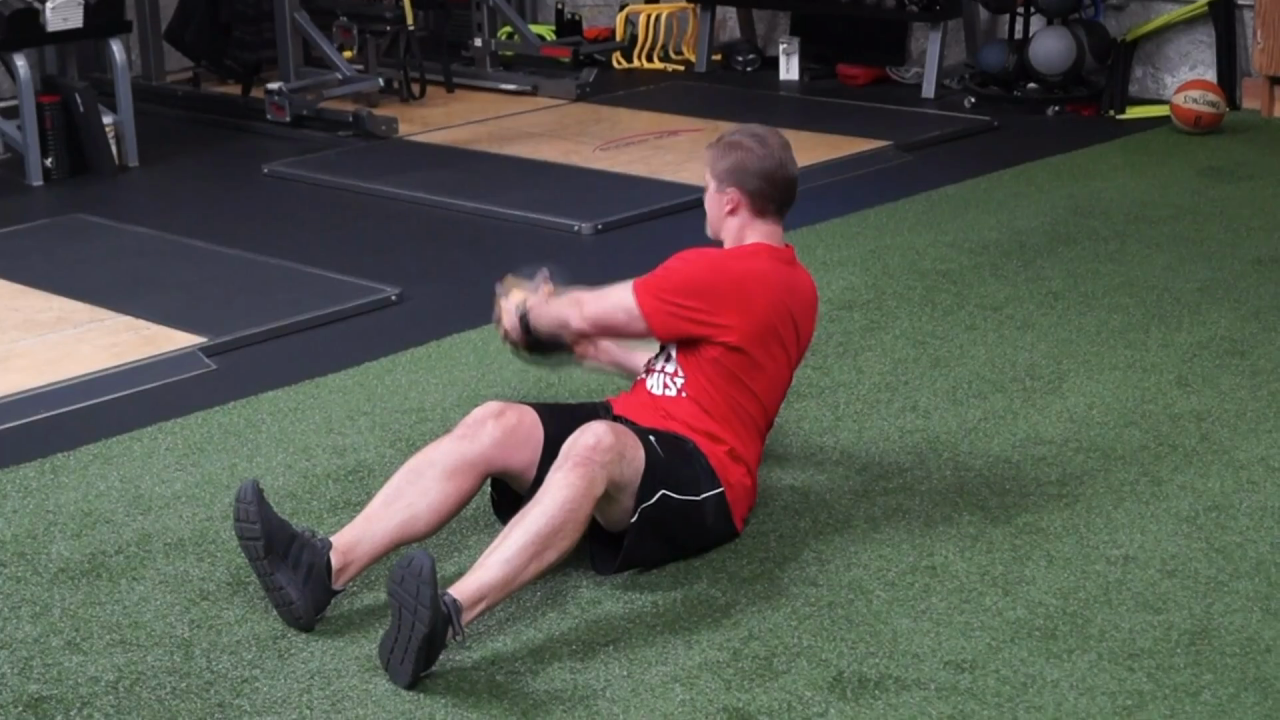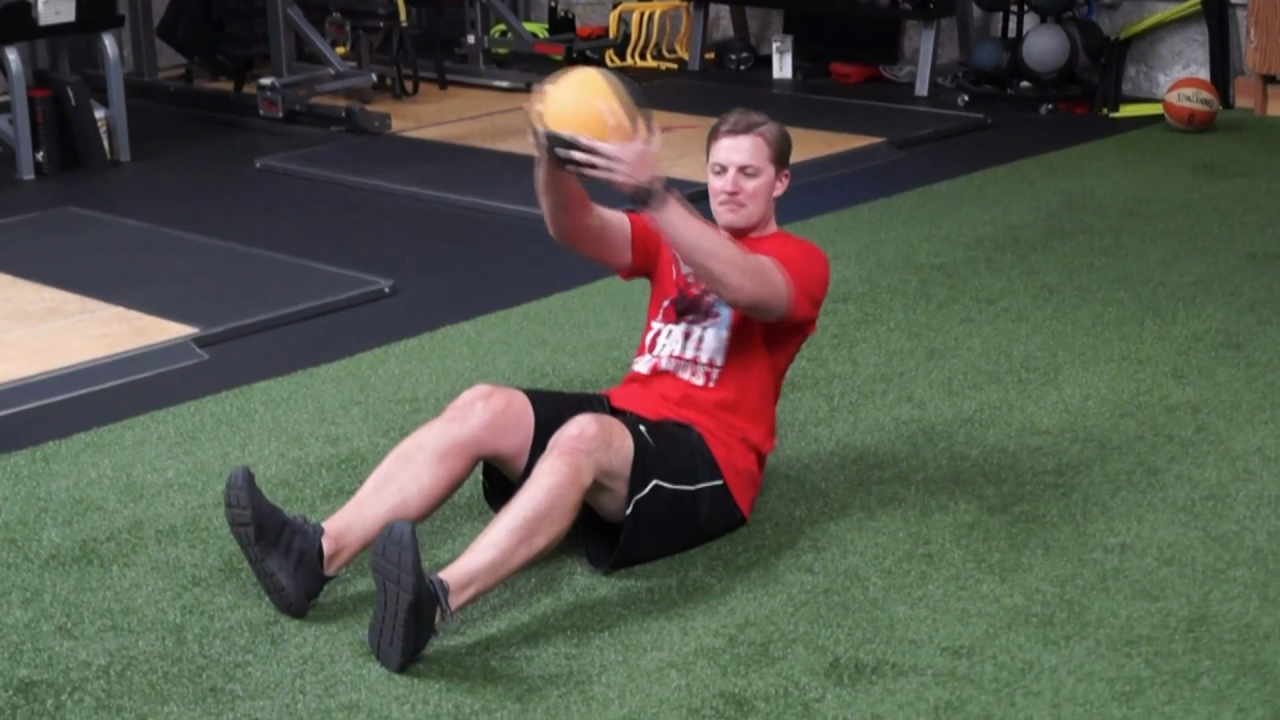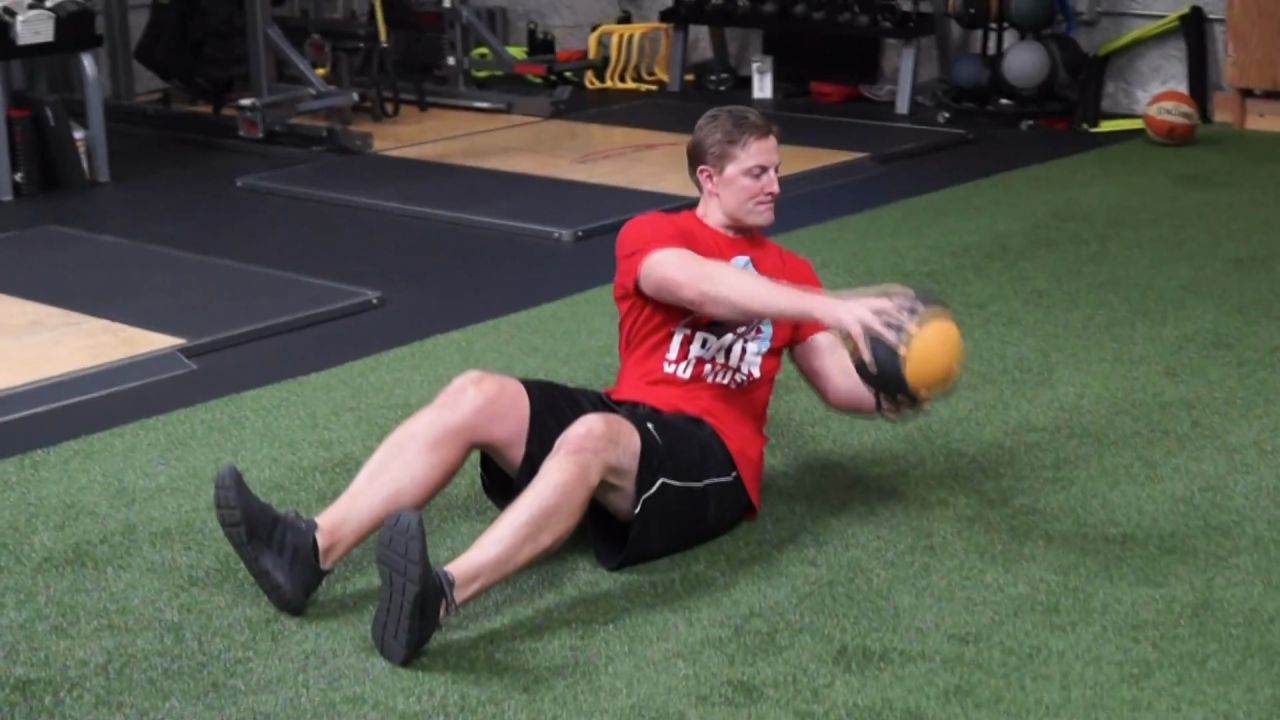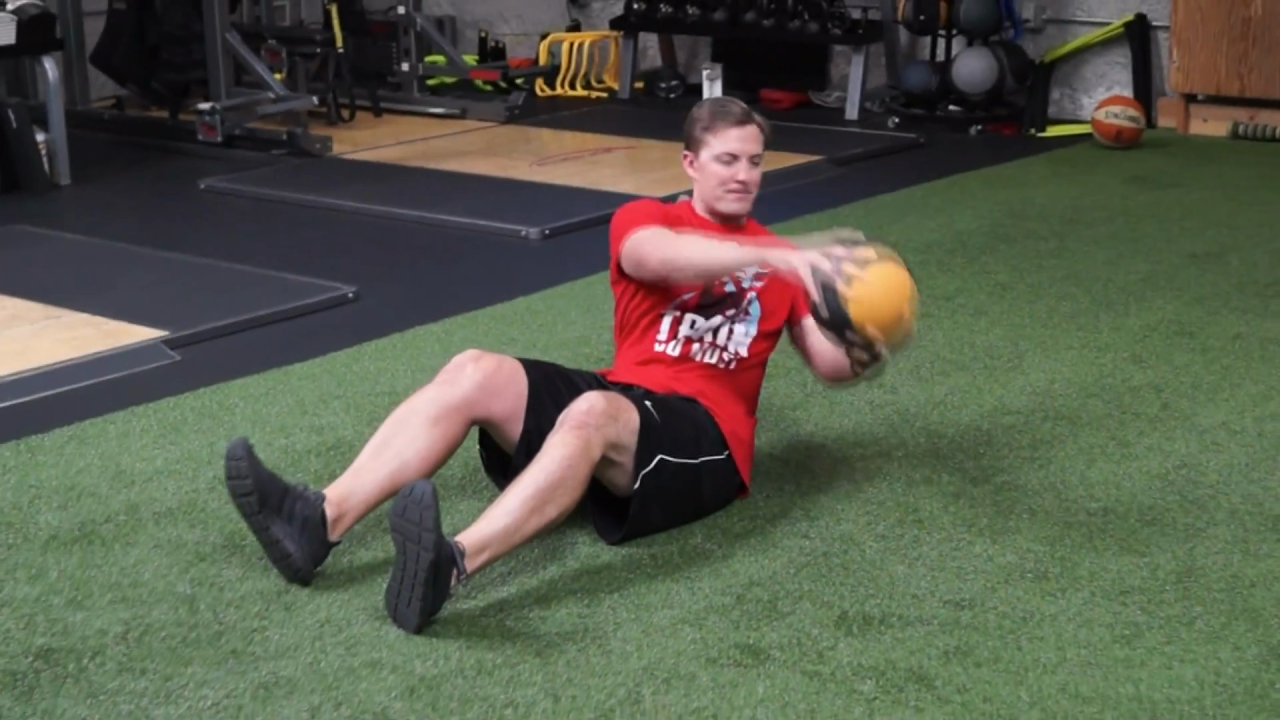
dt=0.7s
person 1, frame 1
left shoulder: (720, 271)
right shoulder: (794, 286)
left elbow: (583, 316)
left wrist: (527, 314)
right wrist: (605, 350)
left hip: (700, 478)
left knee: (595, 444)
right knee: (494, 424)
left ankle: (449, 614)
right ankle: (327, 565)
person 1, frame 2
left shoulder: (798, 261)
right shoulder: (668, 236)
left elbow: (746, 288)
right elbow: (571, 228)
left wrist: (652, 191)
right wrist: (553, 157)
left hip: (710, 460)
right hip: (629, 417)
left knee: (583, 438)
right knee: (483, 407)
left ankle: (434, 600)
right ankle: (318, 552)
person 1, frame 3
left shoulder: (792, 272)
right shoulder: (652, 234)
left elbow: (841, 388)
right elbow: (703, 288)
right wrist: (830, 307)
left hip: (713, 454)
right hip: (625, 414)
left knee: (592, 439)
right knee: (476, 394)
left ankle: (441, 595)
right ankle: (313, 549)
person 1, frame 4
left shoulder: (786, 258)
right shoulder: (651, 221)
left elbow: (828, 366)
right elbow: (654, 257)
left wrist: (859, 351)
right wrist: (777, 252)
left hip: (707, 434)
right hip: (621, 393)
left knee: (592, 414)
right knee: (475, 371)
left ankle: (452, 564)
right ankle: (322, 519)
